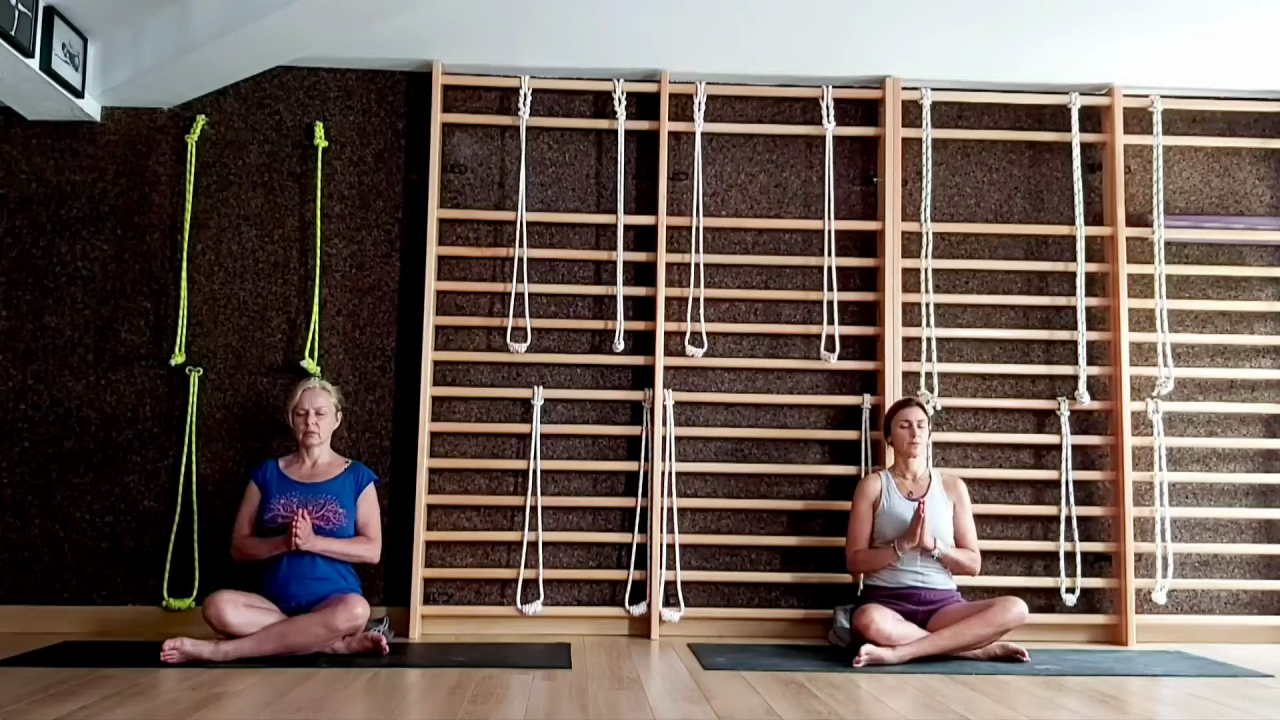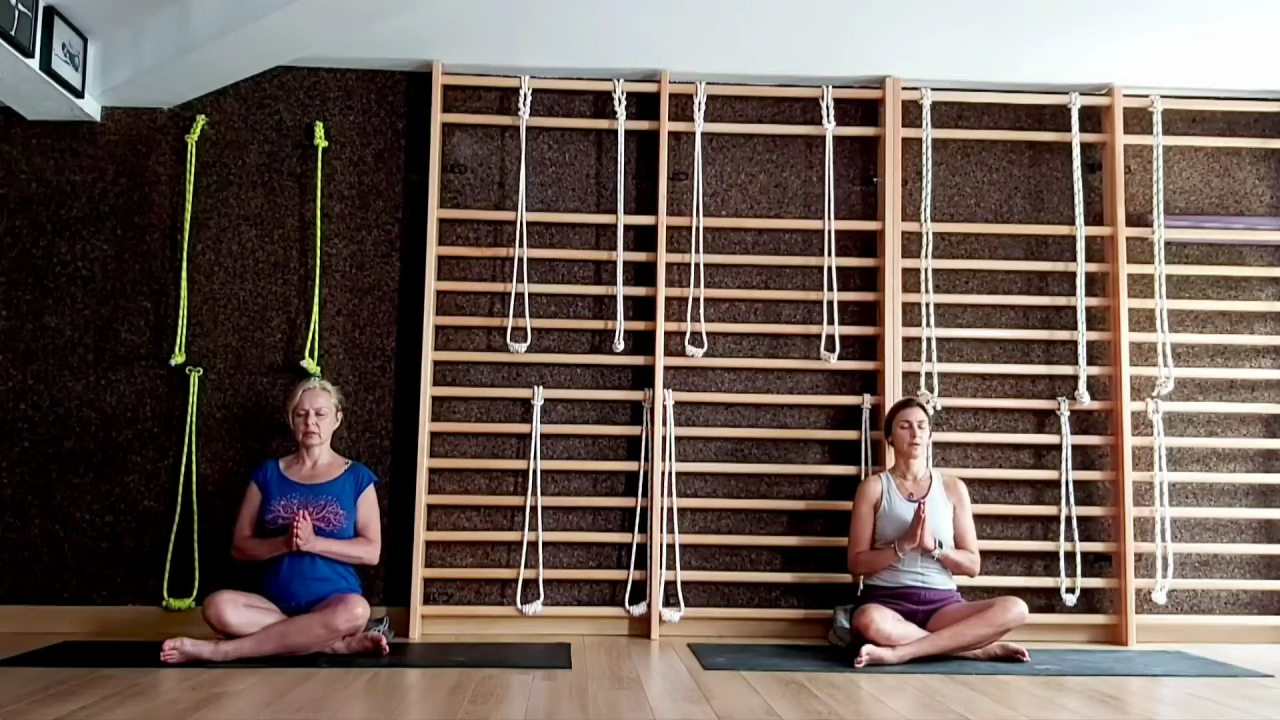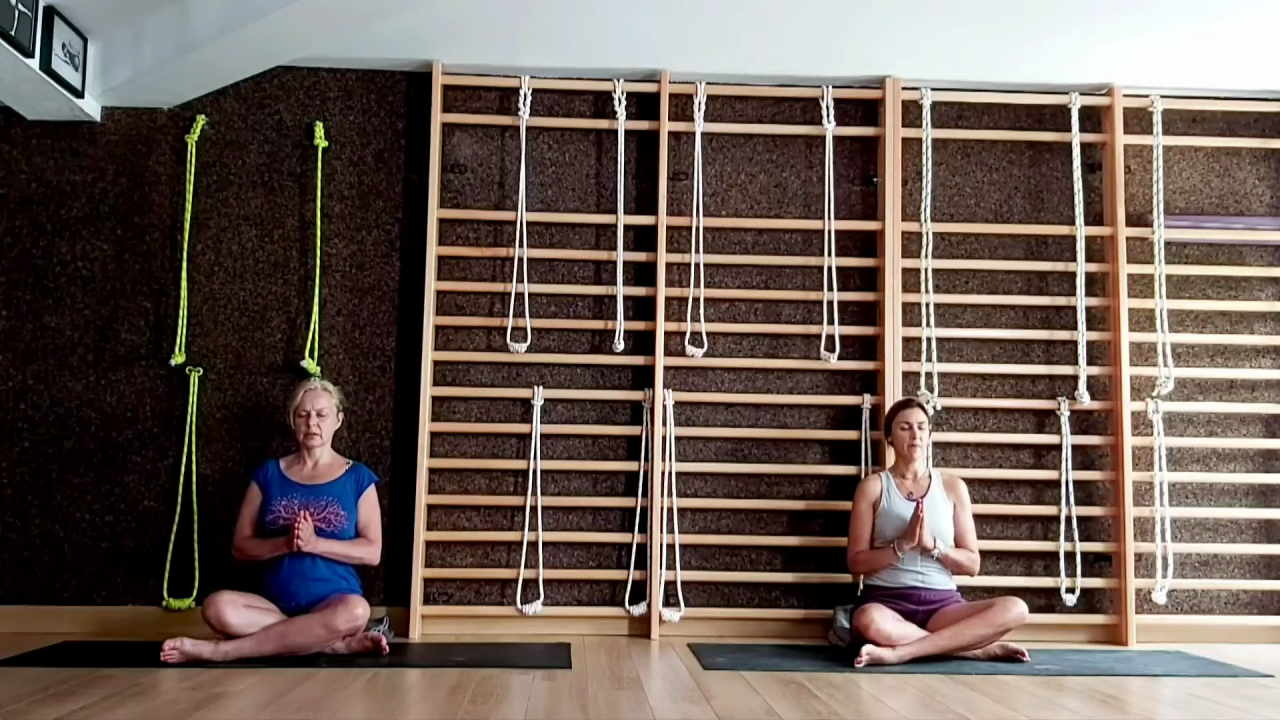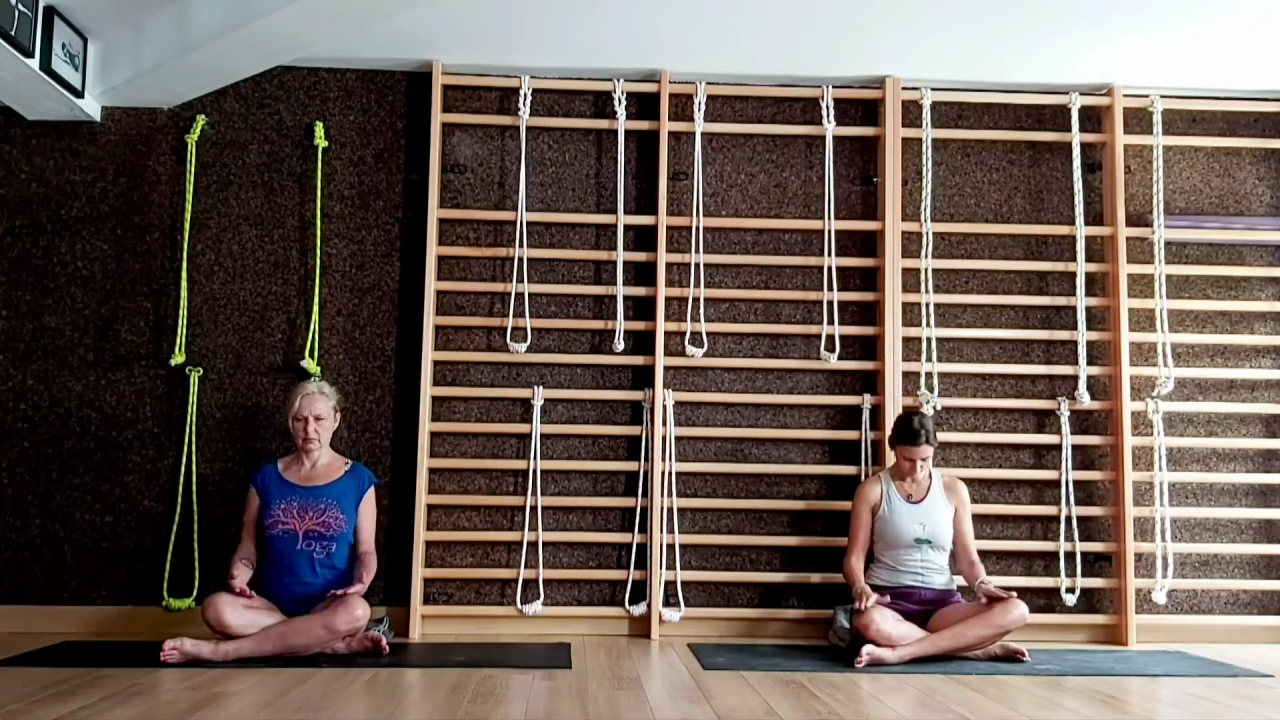
dt=0.5s
person 1, frame 1
left shoulder: (357, 476)
right shoulder: (267, 474)
left elbow: (371, 550)
right elbow: (240, 546)
left wrist: (313, 541)
right wrist: (284, 542)
left hip: (333, 601)
right hip: (274, 602)
left knee: (354, 611)
right knee: (218, 606)
left ankle: (222, 650)
right ankle: (337, 642)
person 1, frame 2
left shoulder: (357, 477)
right shoulder: (267, 474)
left elbow: (371, 551)
right elbow: (240, 547)
left wrist: (313, 542)
right wrist: (284, 543)
left hip: (334, 602)
right hip: (274, 602)
left knee: (355, 611)
right knee: (219, 606)
left ankle: (222, 650)
right ankle: (337, 643)
person 1, frame 3
left shoulder: (358, 478)
right shoulder: (268, 474)
left elbow: (372, 552)
right elbow: (241, 546)
left wrist: (315, 544)
right wrist: (284, 544)
left hip: (333, 602)
right hip: (274, 602)
left knee: (355, 611)
right knee: (218, 607)
left ankle: (222, 650)
right ankle: (336, 642)
person 1, frame 4
left shoulder: (360, 480)
right shoulder: (269, 477)
left elbow: (368, 553)
right elbow: (248, 548)
left wrist: (360, 585)
right wrist: (238, 577)
left hip: (327, 608)
right knee: (217, 609)
left ankle: (218, 652)
person 2, frame 1
left shoulder: (952, 486)
right shoulder: (873, 485)
left elbow: (973, 564)
right elbow: (854, 561)
left wrist: (932, 545)
right wrist: (903, 544)
left hip: (942, 601)
right hip: (886, 600)
left knee: (1014, 609)
right knee: (870, 621)
left ankle: (900, 652)
right ankle: (981, 649)
person 2, frame 2
left shoulder: (953, 488)
right shoulder: (873, 487)
left elbow: (972, 565)
right elbow: (856, 563)
left wrist: (933, 546)
right wrist: (904, 545)
left hip: (941, 602)
right hip: (886, 599)
left knee: (1014, 609)
right knee: (870, 622)
left ankle: (899, 652)
right ankle: (979, 648)
person 2, frame 3
left shoulder: (953, 486)
right shoulder: (873, 486)
left elbow: (972, 564)
right elbow: (856, 562)
left wrist: (931, 545)
right wrist: (902, 544)
left hip: (941, 602)
right hip: (886, 600)
left knee: (1015, 609)
right knee: (870, 622)
left ankle: (900, 652)
right ankle: (981, 649)
person 2, frame 4
left shoulder: (954, 491)
right shoulder: (871, 490)
left elbow: (967, 558)
right elbow: (855, 559)
left wrist: (981, 585)
right wrist: (861, 588)
left hip: (940, 604)
right hip: (892, 603)
left knee: (1015, 611)
right knee: (871, 624)
left ankle: (898, 653)
right ankle: (984, 650)
